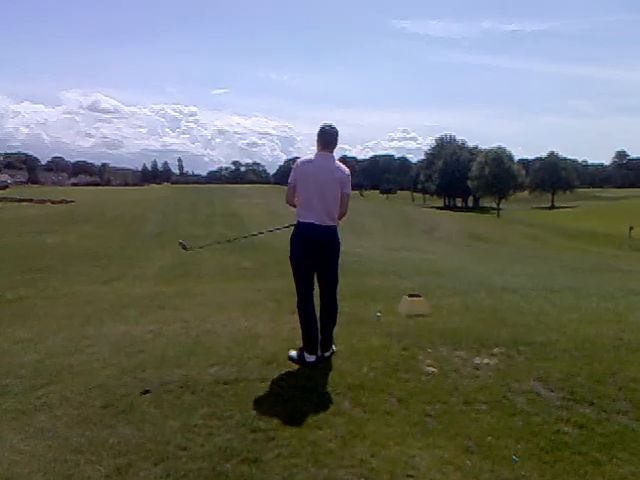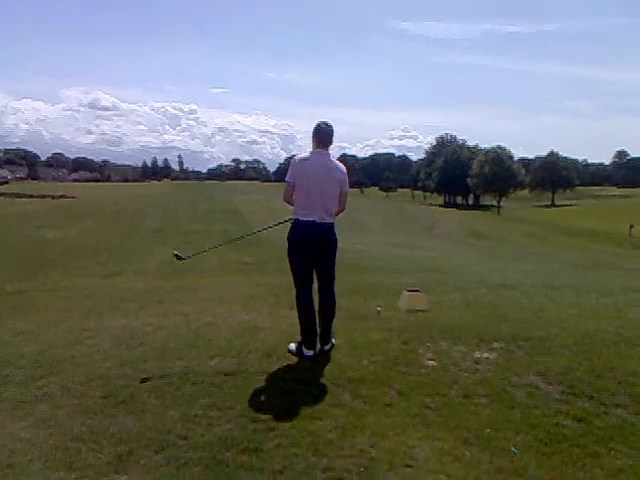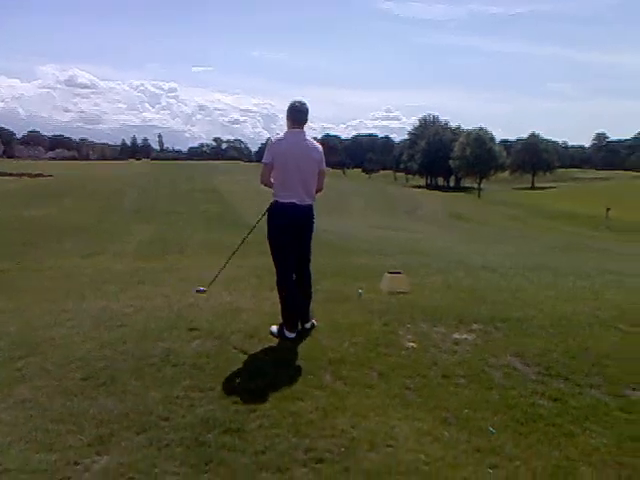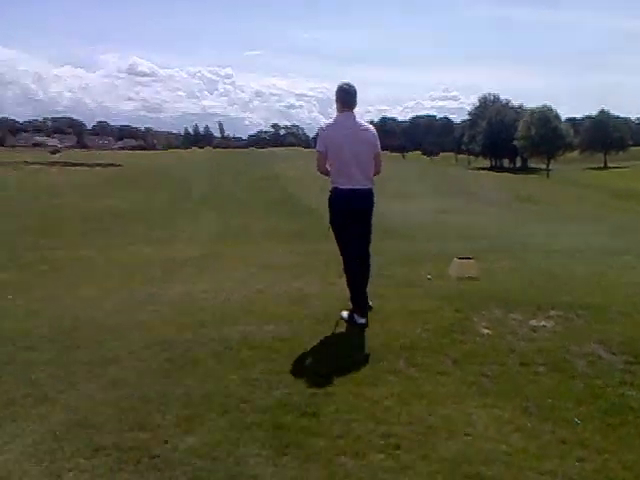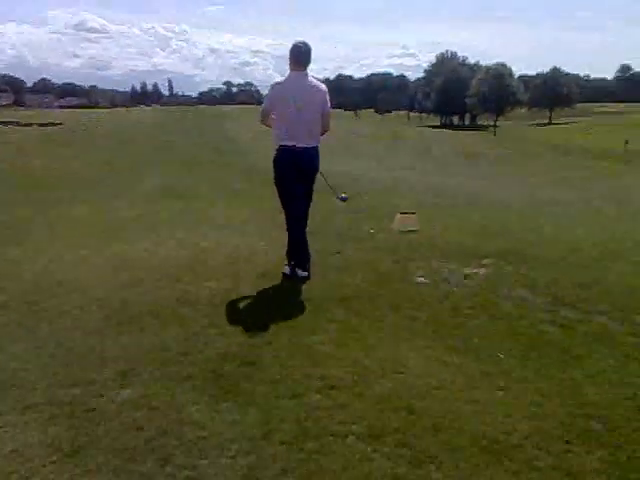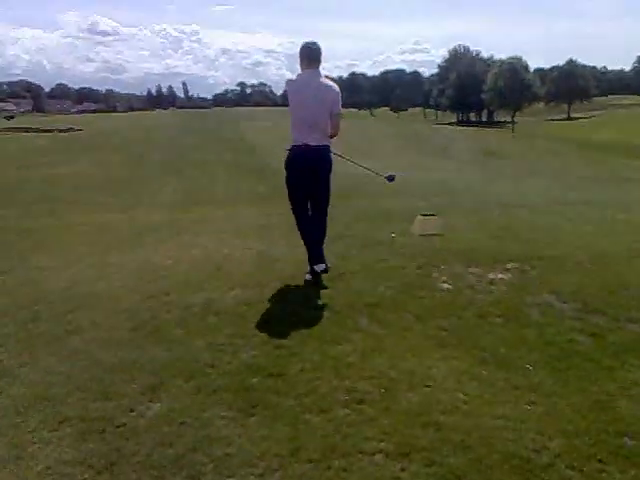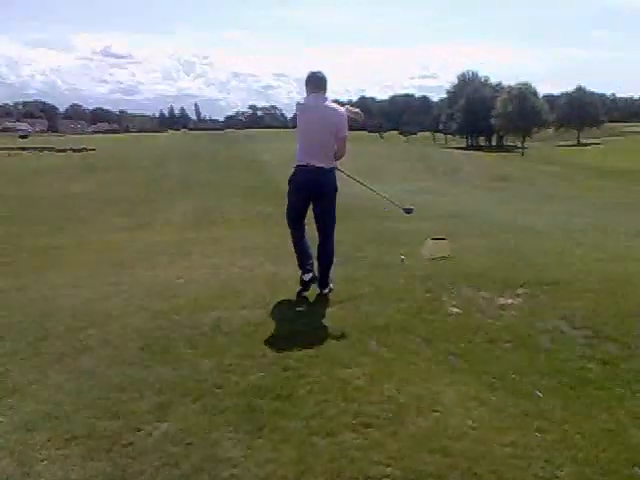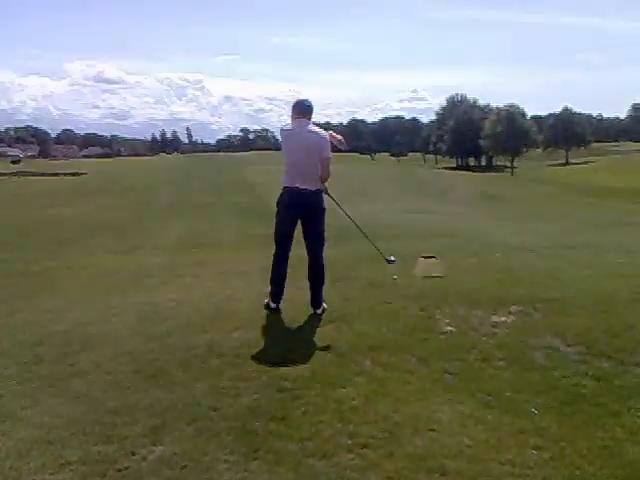
dt=0.2s
person 1, frame 1
left shoulder: (301, 164)
right shoulder: (343, 172)
left elbow: (290, 199)
right elbow: (343, 210)
left hip: (304, 232)
right hip: (329, 234)
left knee: (305, 292)
right knee: (329, 292)
left ankle: (309, 351)
right ankle: (326, 346)
person 1, frame 2
left shoulder: (298, 162)
right shoulder: (340, 169)
left elbow: (287, 197)
right elbow: (341, 207)
left hip: (301, 230)
right hip: (327, 232)
left knee: (303, 288)
right knee: (327, 286)
left ankle: (308, 345)
right ankle: (326, 340)
person 1, frame 3
left shoulder: (275, 143)
right shoulder: (316, 148)
left elbow: (265, 179)
right elbow: (320, 186)
left hip: (281, 211)
right hip: (306, 212)
left knee: (284, 270)
right knee: (303, 267)
left ankle: (290, 326)
right ankle: (305, 320)
person 1, frame 4
left shoulder: (327, 130)
right shoulder: (370, 130)
left elbow: (321, 168)
right elbow: (377, 168)
left hip: (341, 197)
right hip: (366, 196)
left knee: (350, 254)
right knee: (363, 250)
left ankle: (359, 311)
right ankle: (362, 300)
person 1, frame 5
left shoulder: (277, 88)
right shoulder: (320, 89)
left elbow: (264, 119)
right elbow: (326, 127)
left hip: (286, 155)
right hip: (311, 154)
left knee: (292, 210)
right knee: (302, 209)
left ankle: (301, 266)
right ankle: (295, 257)
person 1, frame 6
left shoulder: (292, 85)
right shoulder: (332, 89)
right elbow: (335, 130)
left hip: (298, 154)
right hip: (322, 154)
left knee: (301, 210)
right knee: (320, 211)
left ankle: (317, 261)
right ankle: (316, 260)
person 1, frame 7
left shoulder: (301, 108)
right shoulder: (339, 113)
right elbow: (341, 152)
left hip: (302, 174)
right hip: (326, 176)
left knee: (296, 225)
right knee: (326, 231)
left ankle: (307, 270)
right ankle: (324, 282)
person 1, frame 8
left shoulder: (285, 132)
right shoulder: (321, 136)
right elbow: (326, 173)
left hip: (289, 196)
right hip: (313, 198)
left knee: (281, 248)
right knee: (315, 252)
left ankle: (275, 299)
right ankle: (317, 303)
